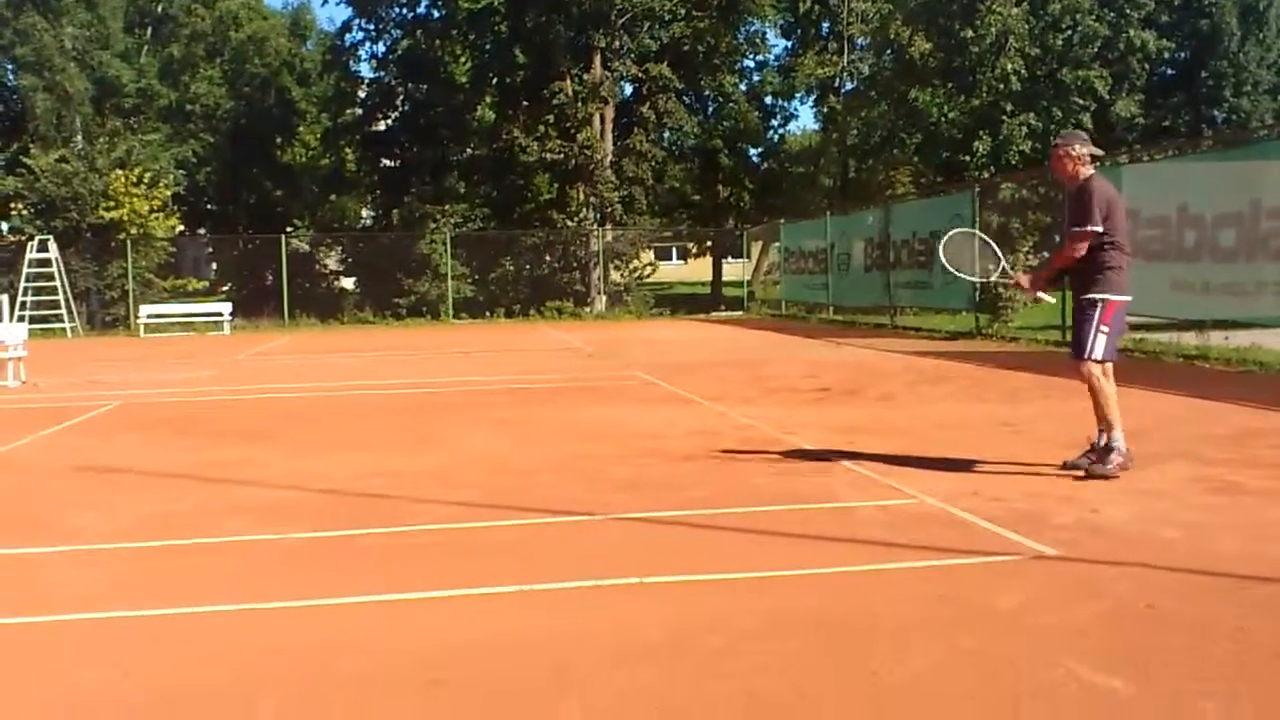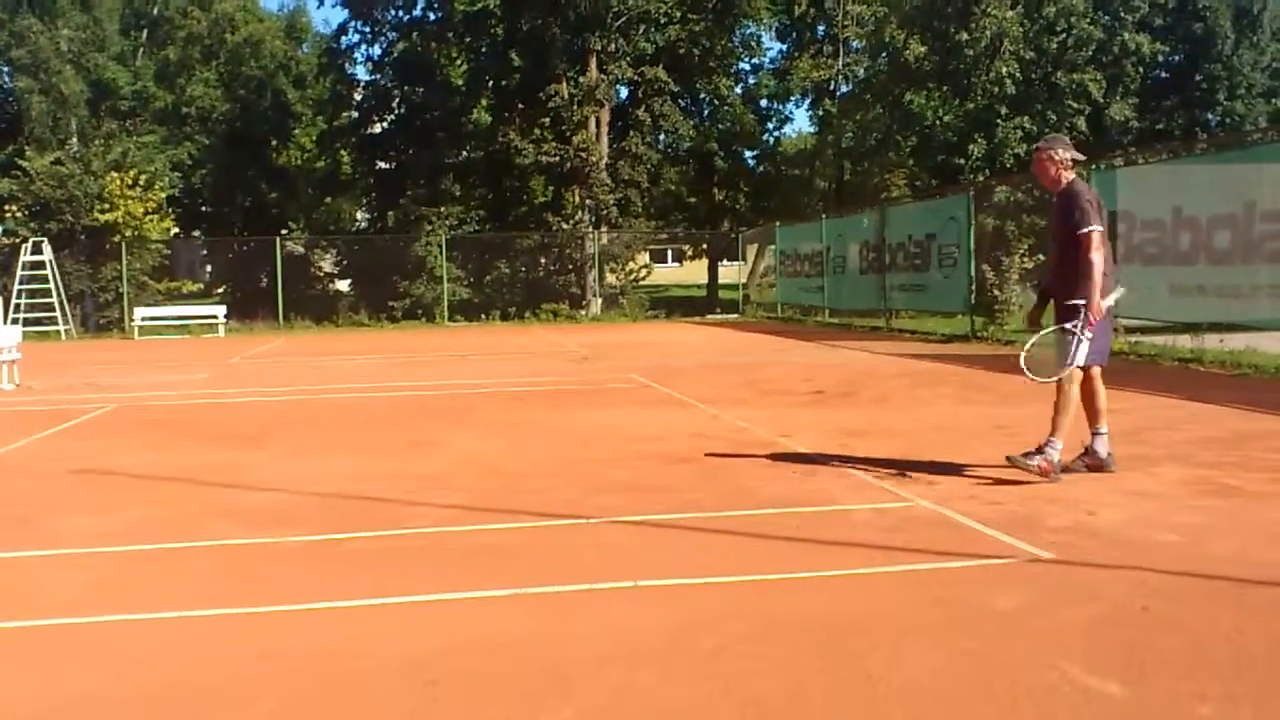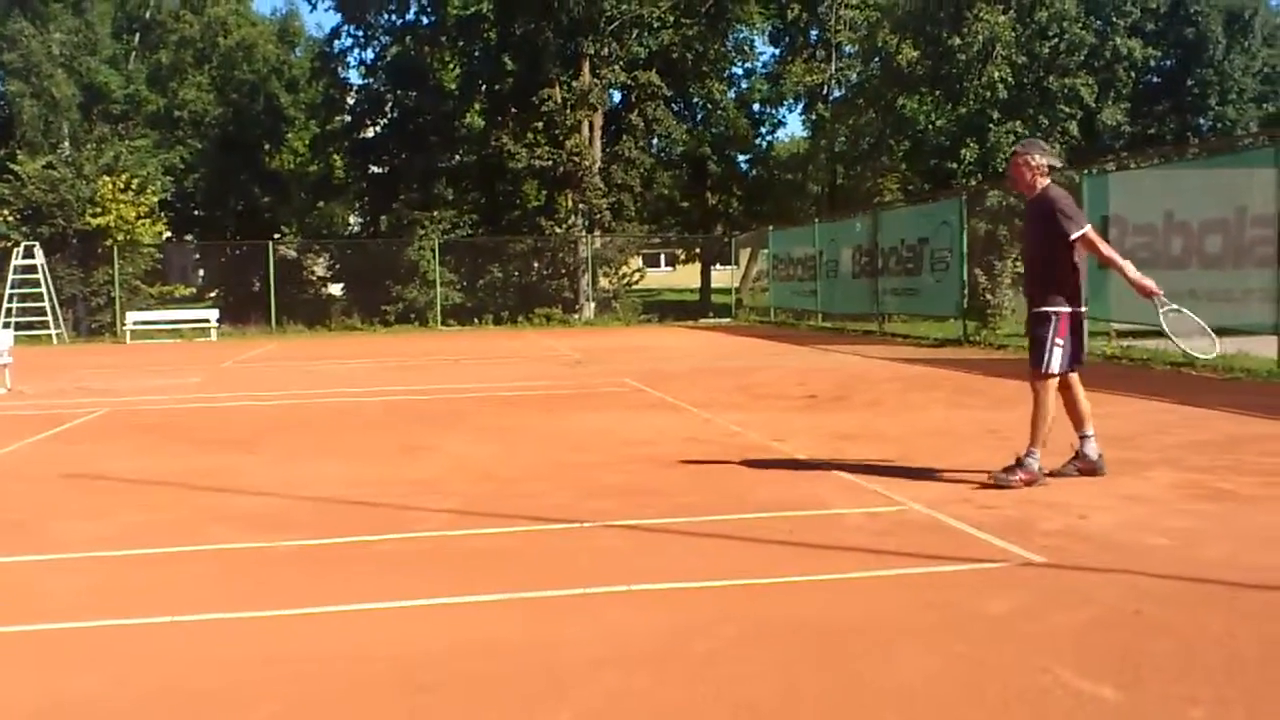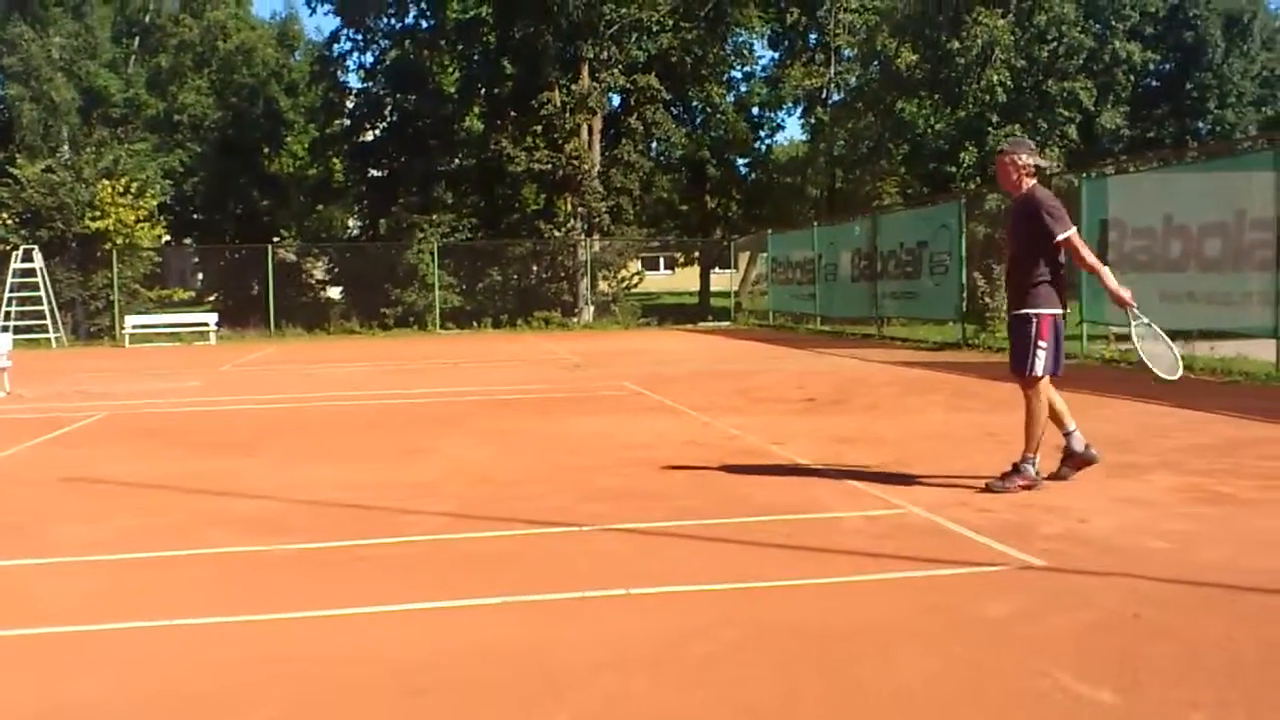
dt=0.2s
person 1, frame 1
left shoulder: (1094, 191)
right shoulder: (1079, 192)
left elbow: (1077, 248)
right elbow: (1071, 248)
left wrist: (1036, 277)
right wrist: (1041, 277)
left hip: (1104, 291)
right hip: (1091, 292)
left knee: (1089, 367)
right knee: (1099, 369)
left ankle: (1118, 447)
right ankle: (1102, 446)
person 1, frame 2
left shoulder: (1078, 195)
right shoulder: (1061, 198)
left elbow: (1093, 246)
left wrist: (1095, 295)
right wrist: (1040, 302)
left hip: (1083, 298)
right hip: (1072, 297)
left knee: (1069, 372)
right knee: (1088, 372)
left ankle: (1051, 455)
right ankle: (1099, 451)
person 1, frame 3
left shoulder: (1054, 202)
right shoulder: (1035, 204)
left elbow: (1094, 243)
left wrist: (1134, 277)
left hip: (1057, 304)
right hip: (1046, 304)
left knee: (1045, 381)
right knee: (1067, 379)
left ankle: (1031, 464)
right ankle: (1089, 453)
person 1, frame 4
left shoulder: (1042, 203)
right shoulder: (1020, 204)
left elbow: (1077, 247)
left wrist: (1111, 285)
left hip: (1042, 306)
right hip: (1025, 307)
left knee: (1035, 383)
right knee: (1032, 383)
left ankle: (1028, 467)
right ankle: (1077, 446)
